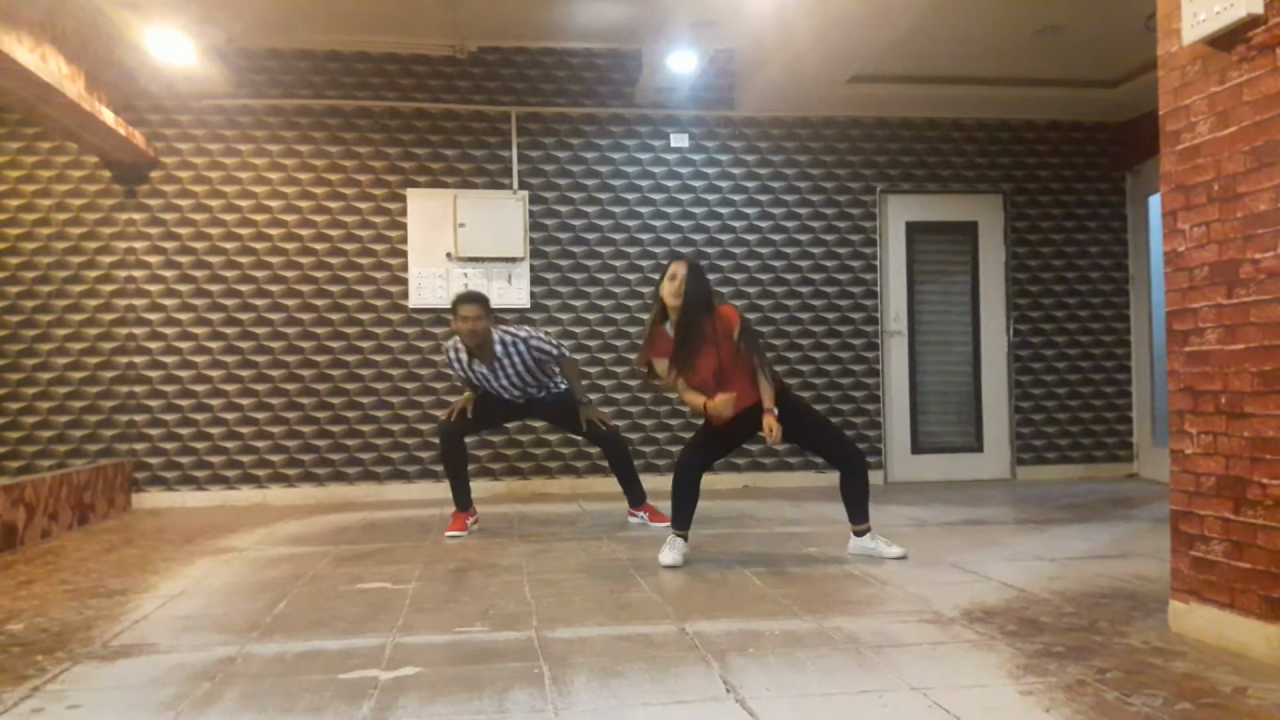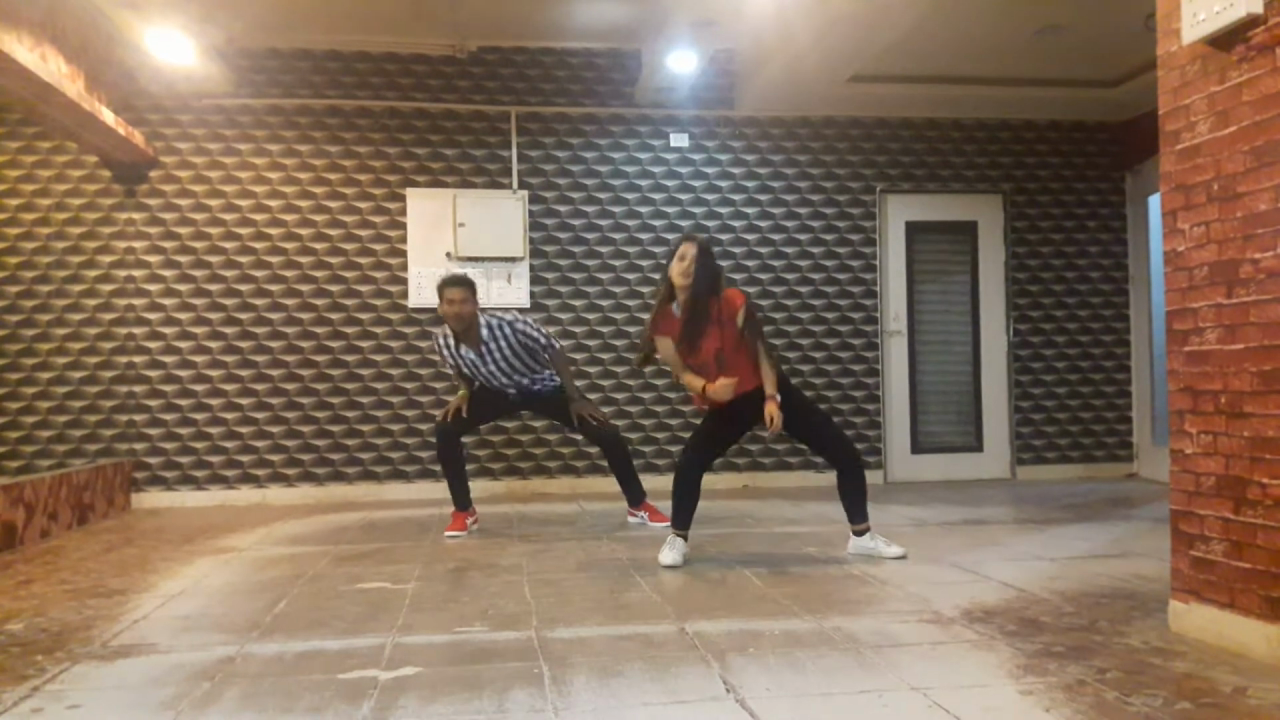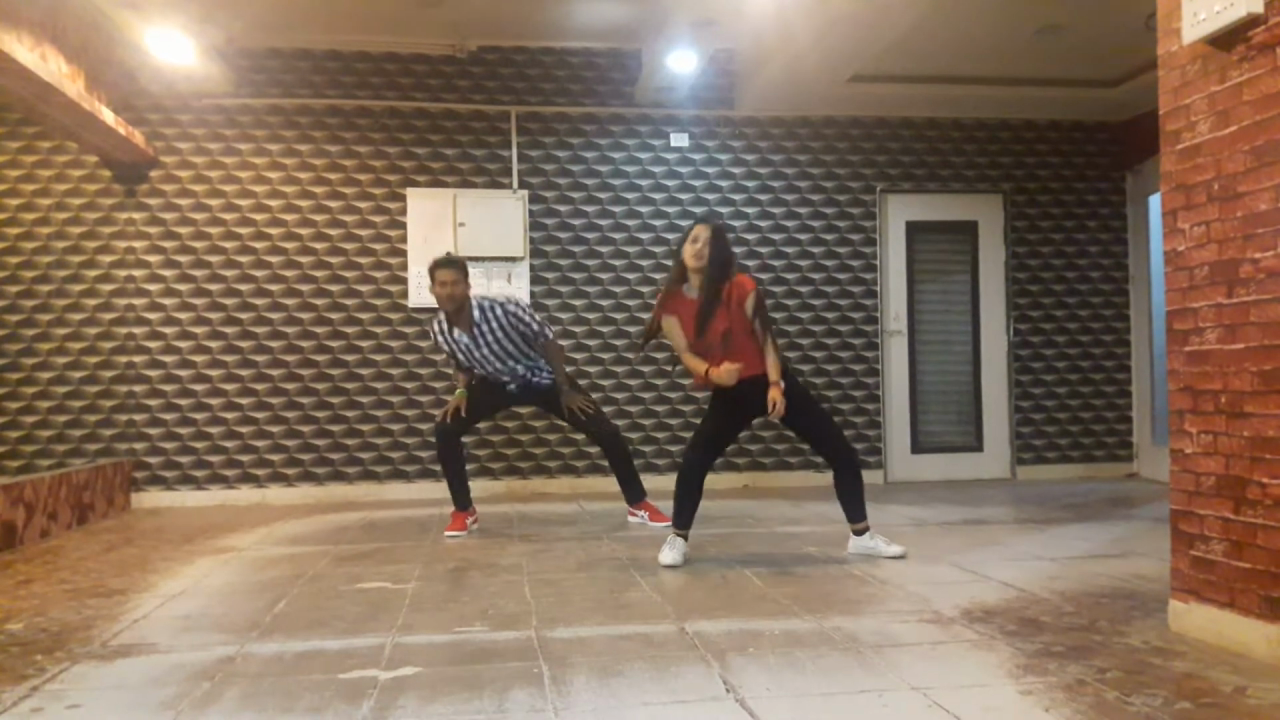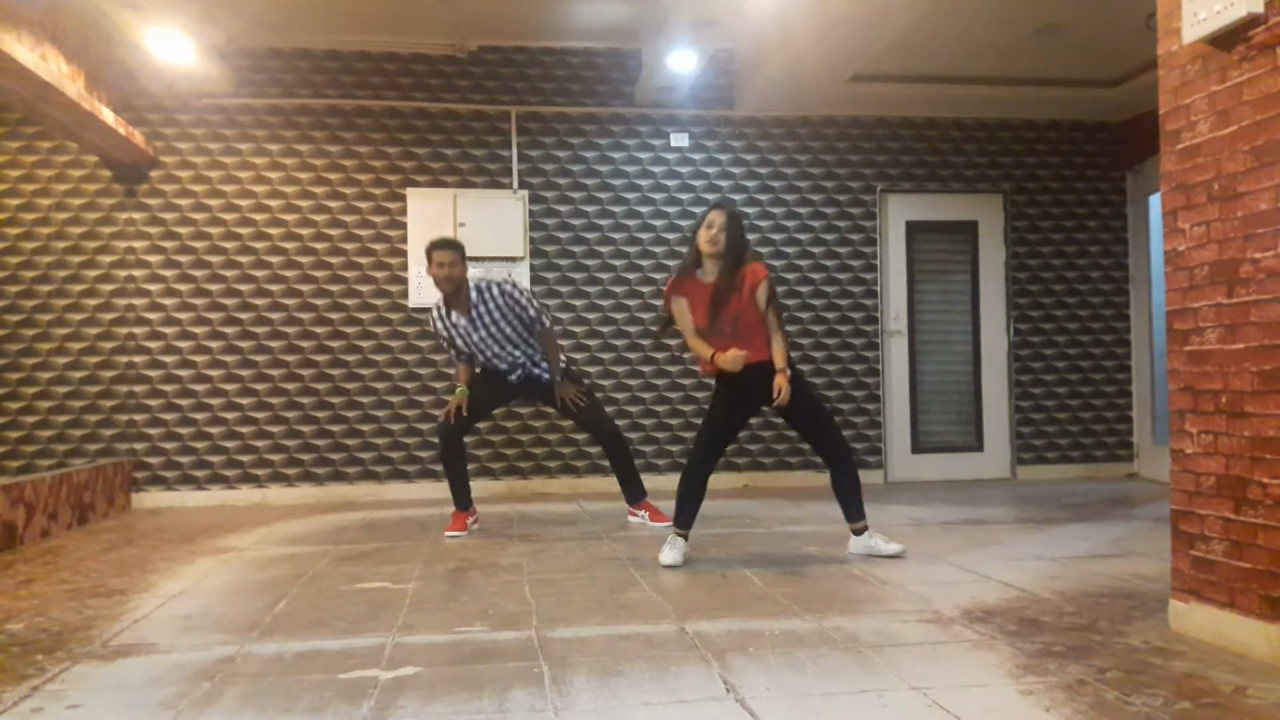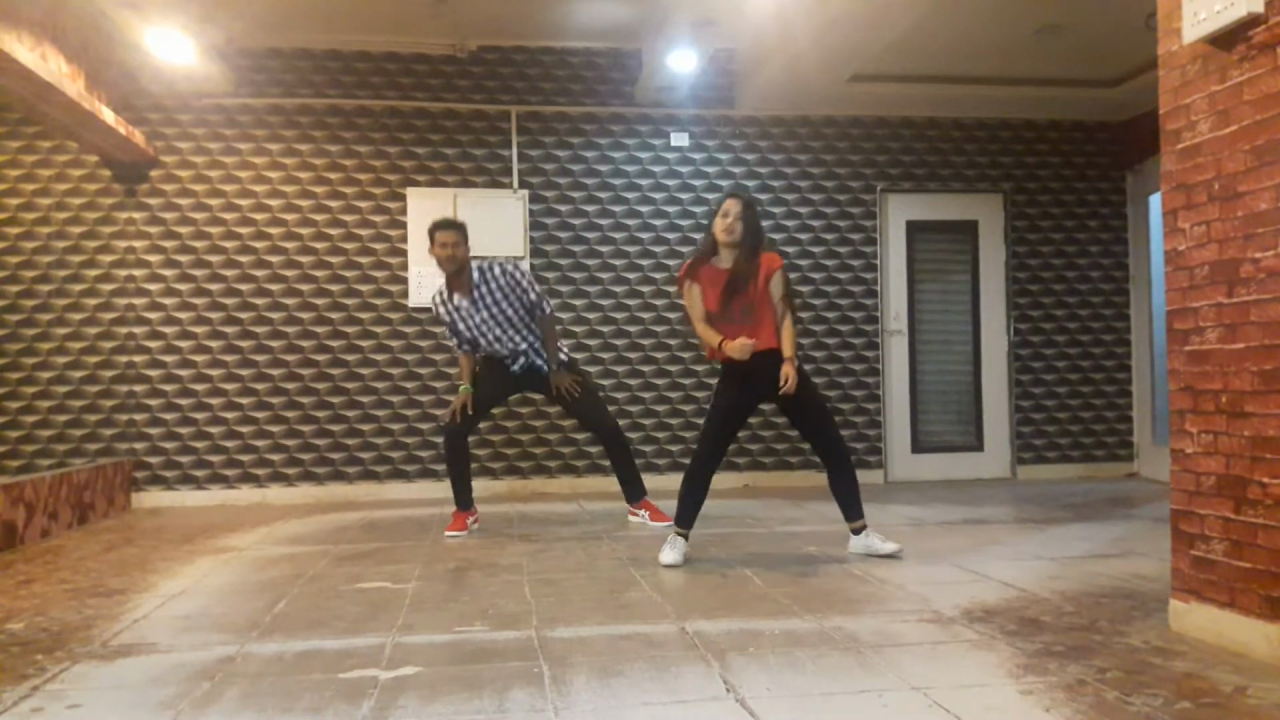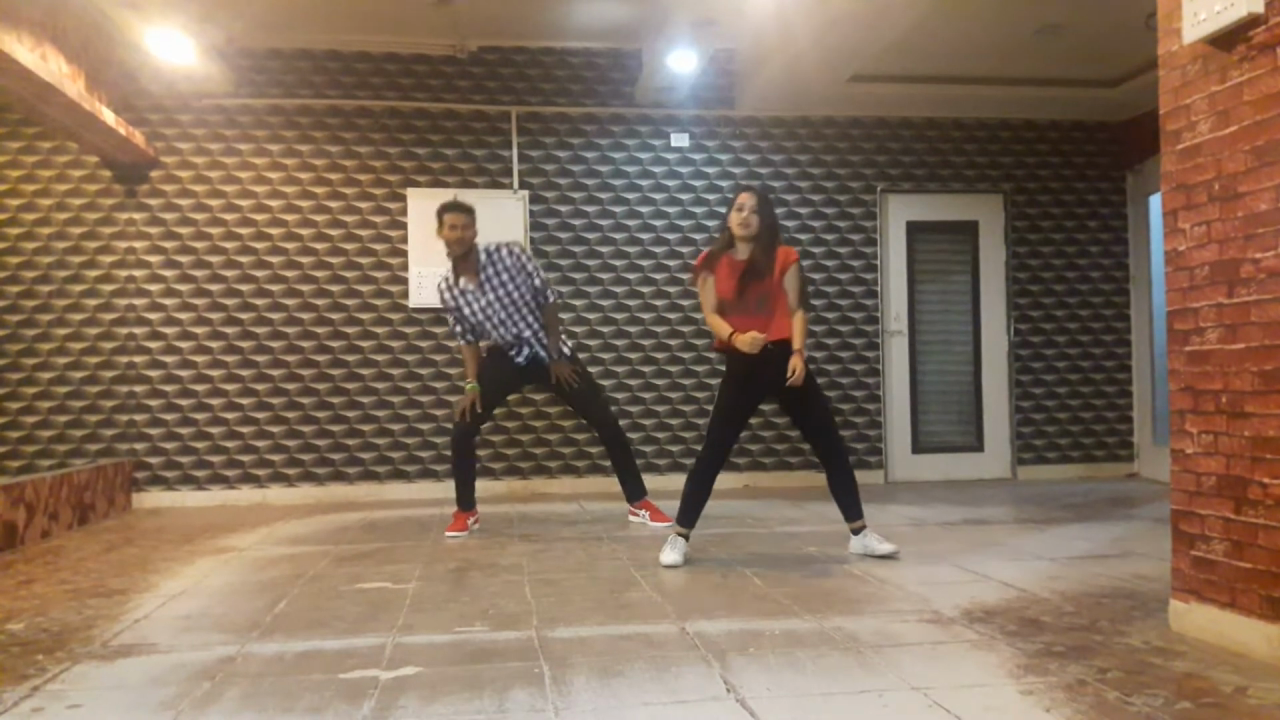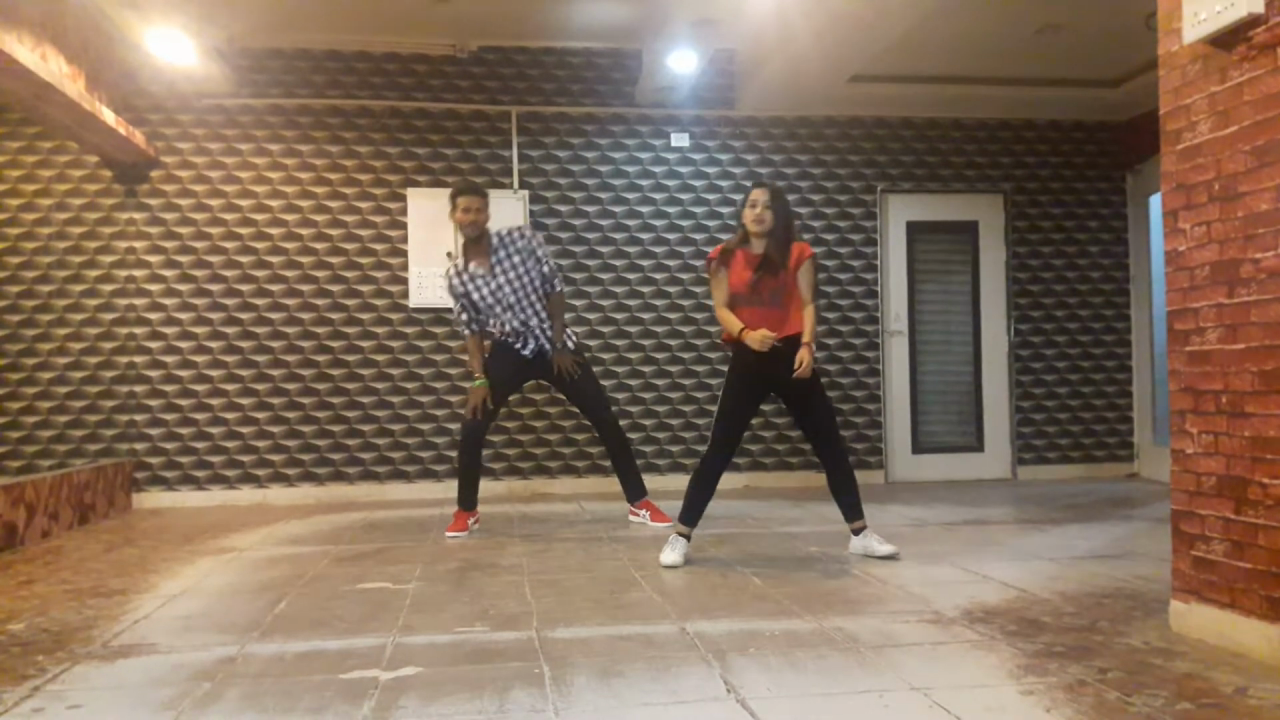
dt=0.1s
person 1, frame 1
left shoulder: (723, 319)
right shoulder: (658, 343)
left elbow: (757, 363)
right elbow: (684, 390)
left wrist: (770, 411)
right wrist: (709, 406)
left hip: (770, 401)
right hip: (723, 415)
left knee: (850, 456)
right knee: (688, 462)
left ankle: (862, 536)
right ankle: (678, 539)
person 1, frame 2
left shoulder: (730, 303)
right shoulder: (662, 322)
left elbow: (759, 352)
right elbow: (682, 372)
left wrist: (772, 399)
right wrist: (708, 389)
left hip: (771, 394)
right hip: (726, 405)
left knee: (845, 454)
right knee: (690, 461)
left ankle: (862, 536)
right ankle: (678, 539)
person 1, frame 3
left shoulder: (739, 287)
right shoulder: (670, 303)
left elbow: (764, 337)
right elbow: (685, 353)
left wrist: (776, 384)
right wrist: (711, 373)
left hip: (771, 382)
right hip: (727, 393)
left knee: (841, 452)
right knee: (694, 459)
left ankle: (861, 535)
right ankle: (678, 539)
person 1, frame 4
left shoulder: (752, 276)
right shoulder: (680, 288)
left elbow: (773, 327)
right elbow: (692, 338)
left wrist: (781, 372)
right wrist: (716, 357)
left hip: (774, 374)
right hip: (732, 381)
left knee: (836, 448)
right knee: (701, 455)
left ankle: (861, 535)
right ankle: (678, 538)
person 1, frame 5
left shoulder: (767, 264)
right shoulder: (694, 272)
left elbow: (784, 315)
right elbow: (700, 323)
left wrist: (789, 360)
right wrist: (724, 346)
left hip: (776, 364)
right hip: (736, 373)
left knee: (833, 447)
right knee: (706, 453)
left ankle: (860, 534)
right ankle: (679, 537)
person 1, frame 6
left shoulder: (783, 258)
right shoulder: (710, 264)
left elbow: (796, 310)
right elbow: (710, 314)
left wrist: (797, 352)
right wrist: (735, 337)
left hip: (784, 360)
right hip: (742, 364)
left knee: (830, 445)
right knee: (714, 450)
left ankle: (860, 534)
right ankle: (679, 537)
person 1, frame 7
left shoulder: (797, 254)
right shoulder: (724, 258)
left elbow: (807, 304)
right elbow: (722, 308)
left wrist: (807, 345)
right wrist: (746, 333)
left hip: (791, 356)
right hip: (747, 360)
left knee: (830, 445)
right knee: (719, 449)
left ankle: (860, 534)
right ankle: (680, 536)
person 2, frame 1
left shoulder: (522, 339)
right shoulder: (454, 353)
left elbow: (564, 357)
left wrist: (582, 403)
right wrist: (470, 395)
left hip: (551, 395)
right hip: (504, 400)
left knee: (609, 436)
right knee: (450, 430)
left ankle: (638, 505)
right ankle: (464, 511)
person 2, frame 2
left shoulder: (510, 326)
right shoulder: (444, 343)
left elbow: (554, 351)
left wrist: (574, 398)
right wrist: (463, 393)
left hip: (544, 386)
right hip: (499, 392)
left knee: (607, 435)
right knee: (447, 429)
left ankle: (638, 505)
right ankle: (464, 512)
person 2, frame 3
left shoulder: (503, 309)
right shoulder: (439, 329)
left elbow: (547, 339)
left wrist: (565, 389)
right wrist: (462, 390)
left hip: (543, 378)
right hip: (498, 384)
left knee: (606, 431)
right knee: (446, 429)
left ankle: (638, 504)
right ankle: (464, 511)
person 2, frame 4
left shoulder: (501, 292)
right shoulder: (440, 318)
left elbow: (544, 327)
right elbow: (464, 357)
left wrist: (559, 379)
right wrist: (462, 389)
left hip: (543, 369)
right hip: (499, 375)
left knee: (606, 430)
right knee: (450, 427)
left ankle: (638, 503)
right ankle: (464, 511)
person 2, frame 5
left shoulder: (502, 273)
right shoulder: (442, 303)
left elbow: (544, 312)
right elbow: (465, 347)
left wrist: (556, 368)
right wrist: (466, 386)
left hip: (544, 359)
right hip: (502, 366)
left knee: (605, 425)
right knee: (455, 428)
left ankle: (638, 503)
right ankle: (465, 511)
person 2, frame 6
left shoulder: (510, 256)
right shoulder: (449, 290)
left elbow: (548, 301)
right elbow: (468, 339)
left wrist: (556, 356)
right wrist: (471, 383)
left hip: (550, 354)
right hip: (505, 357)
left knee: (605, 421)
right knee: (464, 427)
left ankle: (638, 503)
right ankle: (466, 511)
person 2, frame 7
left shoulder: (521, 240)
right shoulder: (456, 276)
left elbow: (554, 290)
right elbow: (472, 330)
left wrist: (560, 346)
right wrist: (479, 378)
left hip: (554, 345)
right hip: (510, 350)
left knee: (606, 420)
right knee: (473, 427)
left ankle: (639, 503)
right ankle: (466, 511)
